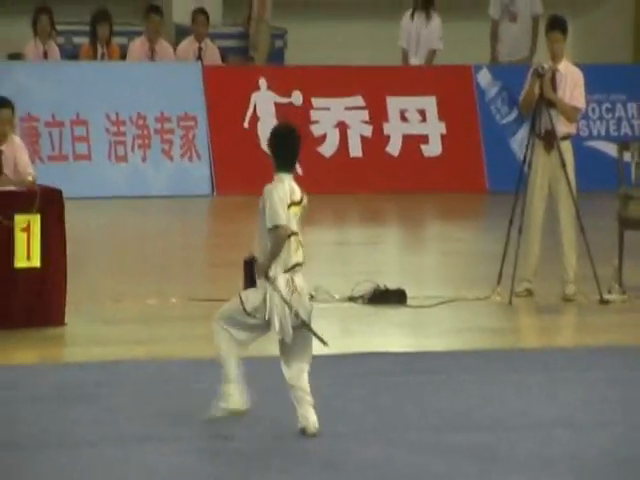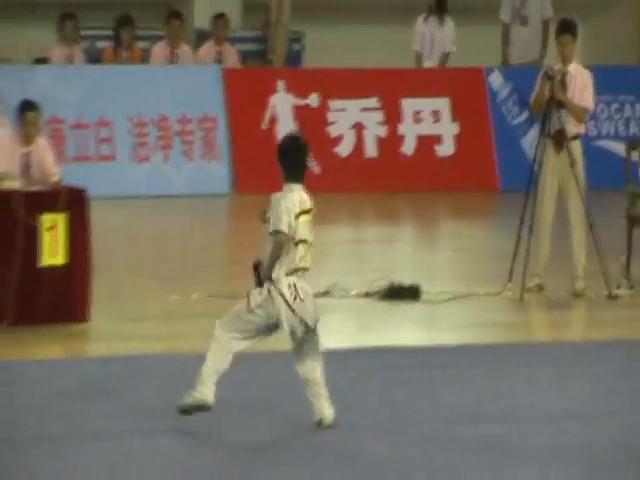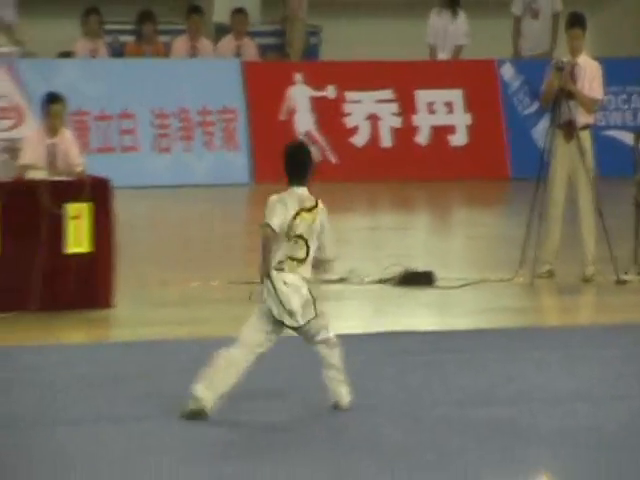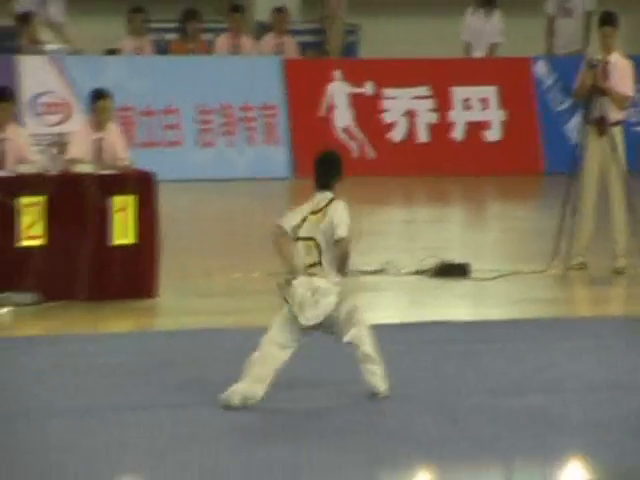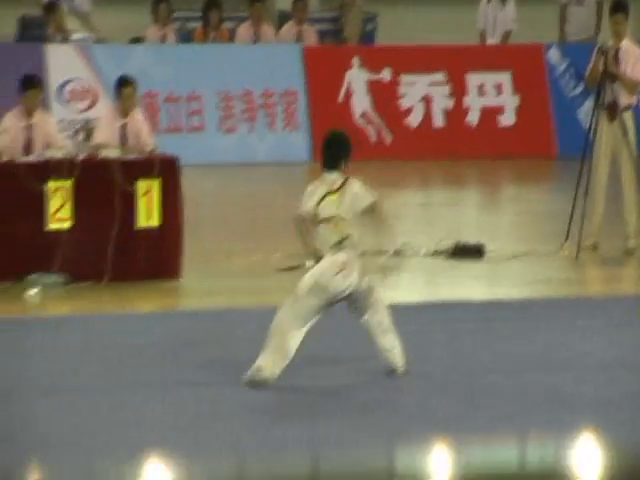
dt=0.1s
person 1, frame 1
left shoulder: (274, 191)
right shoulder: (298, 191)
left elbow: (283, 232)
left wrist: (265, 267)
left hip: (273, 289)
right hip: (298, 289)
left knee: (224, 324)
right knee: (295, 359)
left ankle: (234, 397)
right ankle: (308, 419)
person 1, frame 2
left shoulder: (281, 199)
right shoulder: (307, 200)
left elbow: (281, 238)
left wrist: (268, 270)
left hip: (278, 291)
right hip: (301, 291)
left knee: (226, 332)
right knee: (308, 354)
left ankle: (203, 392)
right ankle: (324, 412)
person 1, frame 3
left shoulder: (278, 201)
right shoulder: (319, 208)
left elbow: (269, 232)
right elbow: (325, 260)
left wrist: (268, 265)
left hip: (278, 289)
right hip: (300, 291)
left knee: (244, 348)
right knee: (327, 341)
right ankle: (342, 395)
person 1, frame 4
left shoulder: (304, 209)
right shoulder: (340, 207)
left elbow: (279, 235)
right elbow: (341, 244)
left wrist: (294, 270)
right wrist: (340, 270)
left hip: (302, 291)
right hip: (328, 291)
left knee: (274, 345)
right knee: (359, 333)
right ankle: (379, 386)
person 1, frame 5
left shoulder: (314, 188)
right shoulder: (353, 186)
left elbow: (303, 219)
right elbow: (372, 207)
left wrist: (314, 247)
right wrist: (384, 233)
left hip: (326, 270)
right hip: (350, 268)
left knee: (290, 319)
right knee: (375, 310)
person 2, frame 1
left shoulder: (574, 74)
right shoulder: (537, 71)
left elbow: (573, 114)
right elbow: (525, 110)
left wrist: (552, 95)
right wrist: (533, 86)
left hip: (562, 145)
right hip: (540, 145)
left knee: (567, 212)
right knee: (534, 211)
left ankle: (570, 280)
right ankle: (527, 277)
person 2, frame 2
left shoulder: (583, 76)
right shoulder: (547, 73)
left elbow: (583, 115)
right elbow: (535, 111)
left wrist: (562, 96)
right wrist: (543, 88)
left hip: (572, 145)
right hip: (550, 145)
left knee: (576, 210)
right knee: (544, 208)
left ankle: (579, 276)
right ankle: (538, 273)
person 2, frame 3
left shoulder: (592, 67)
right shoulder: (558, 65)
left elbow: (592, 105)
right elbow: (545, 101)
left wrist: (573, 87)
right wrist: (553, 80)
left hip: (582, 135)
right hip: (561, 135)
left knee: (586, 198)
right knee: (555, 196)
left ankle: (589, 261)
right ankle: (548, 259)
person 2, frame 4
left shoulder: (624, 65)
right shoulder: (590, 63)
left elbow: (624, 102)
right elbow: (578, 97)
left wrist: (605, 84)
right wrist: (586, 77)
left hip: (613, 131)
right hip: (593, 130)
left knee: (617, 191)
right knee: (587, 189)
left ankle: (620, 254)
right ankle: (580, 252)
person 2, frame 5
right shoulder: (602, 49)
right elbow: (590, 82)
left wrist: (616, 70)
right wrist: (598, 62)
right hip: (604, 115)
right knee: (599, 174)
right ankle: (593, 233)
